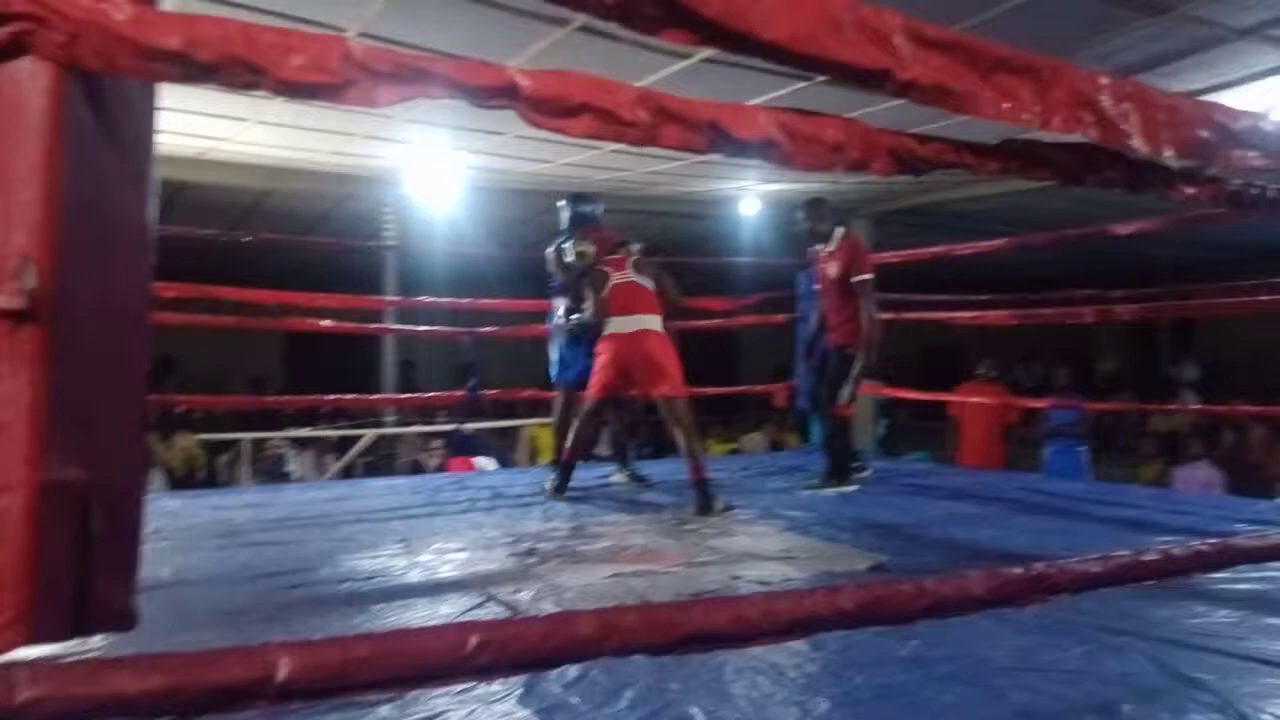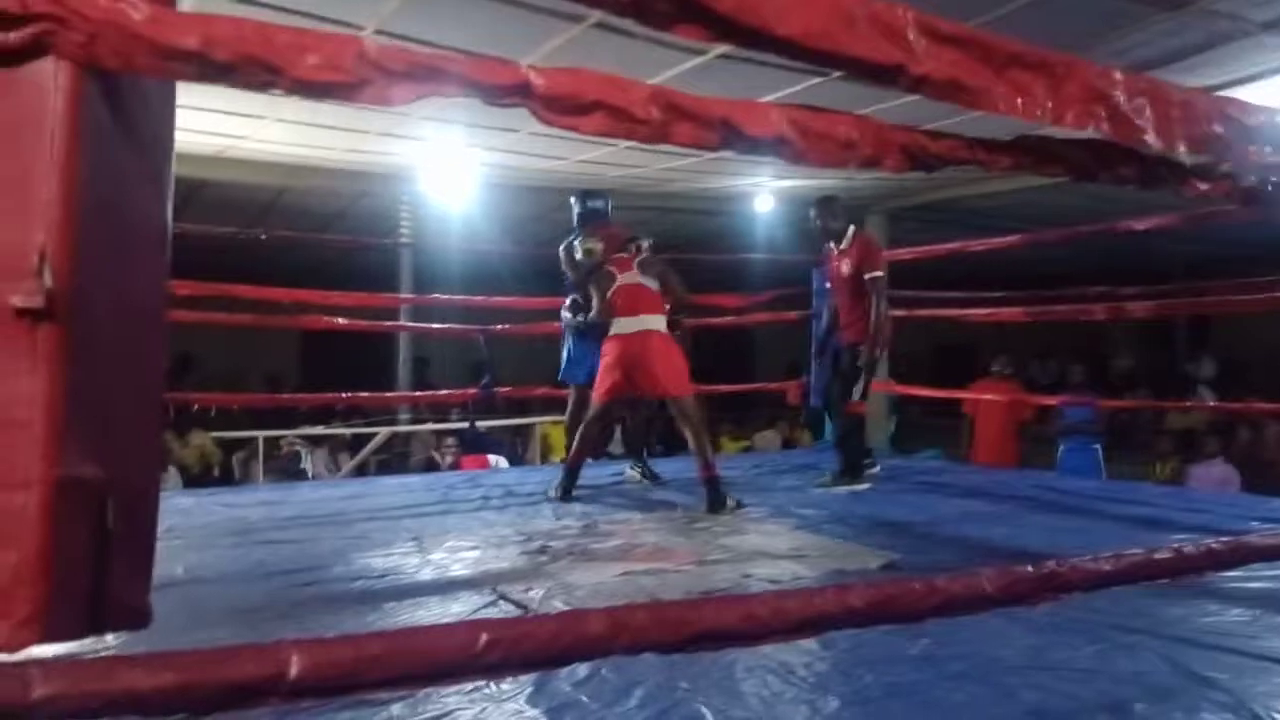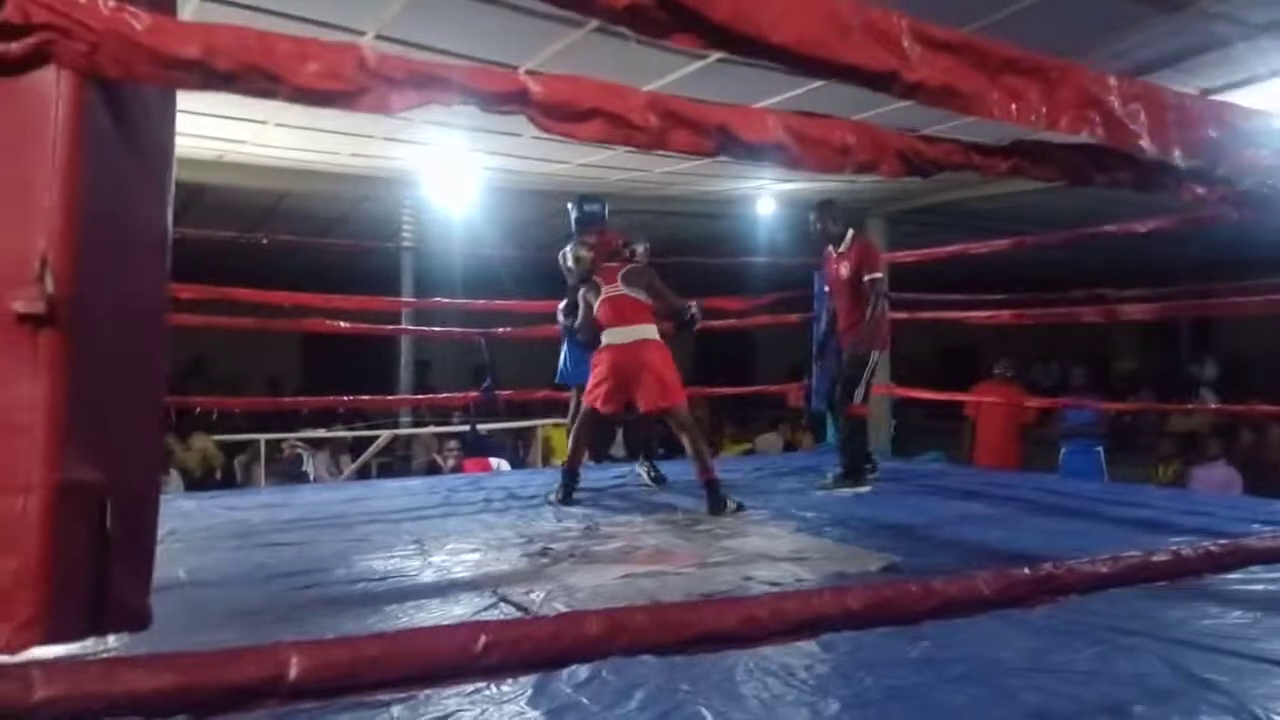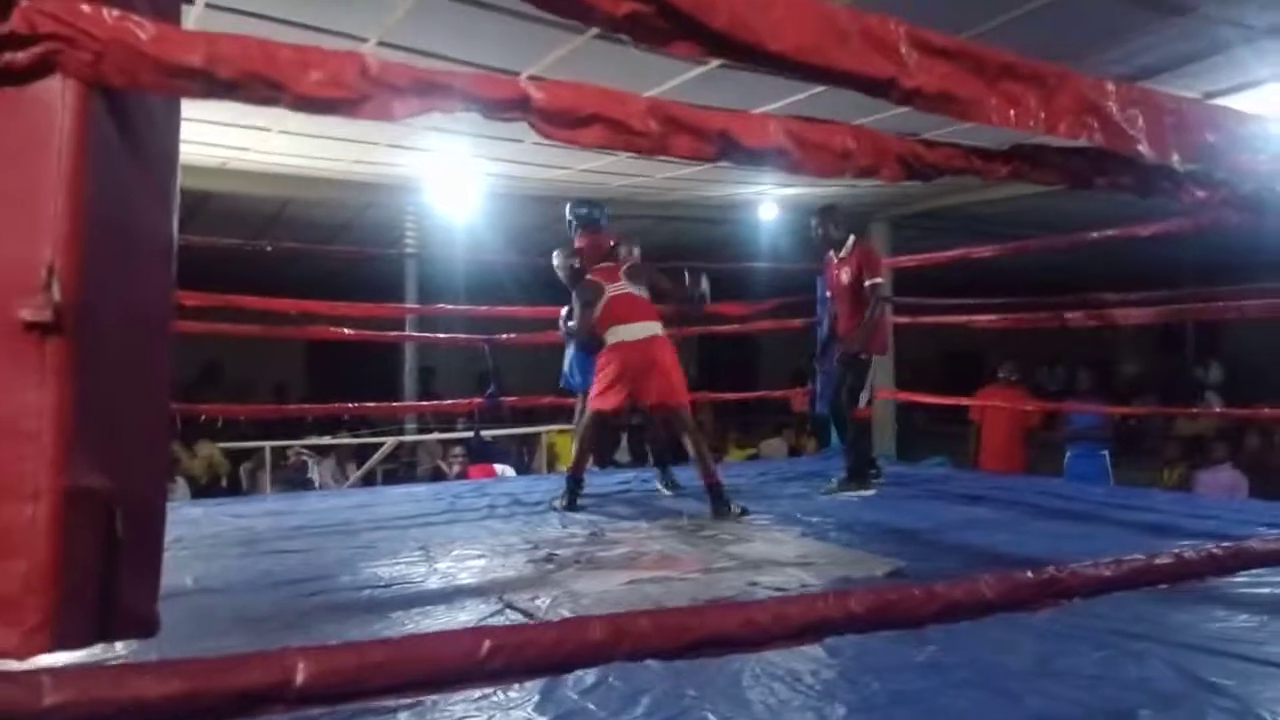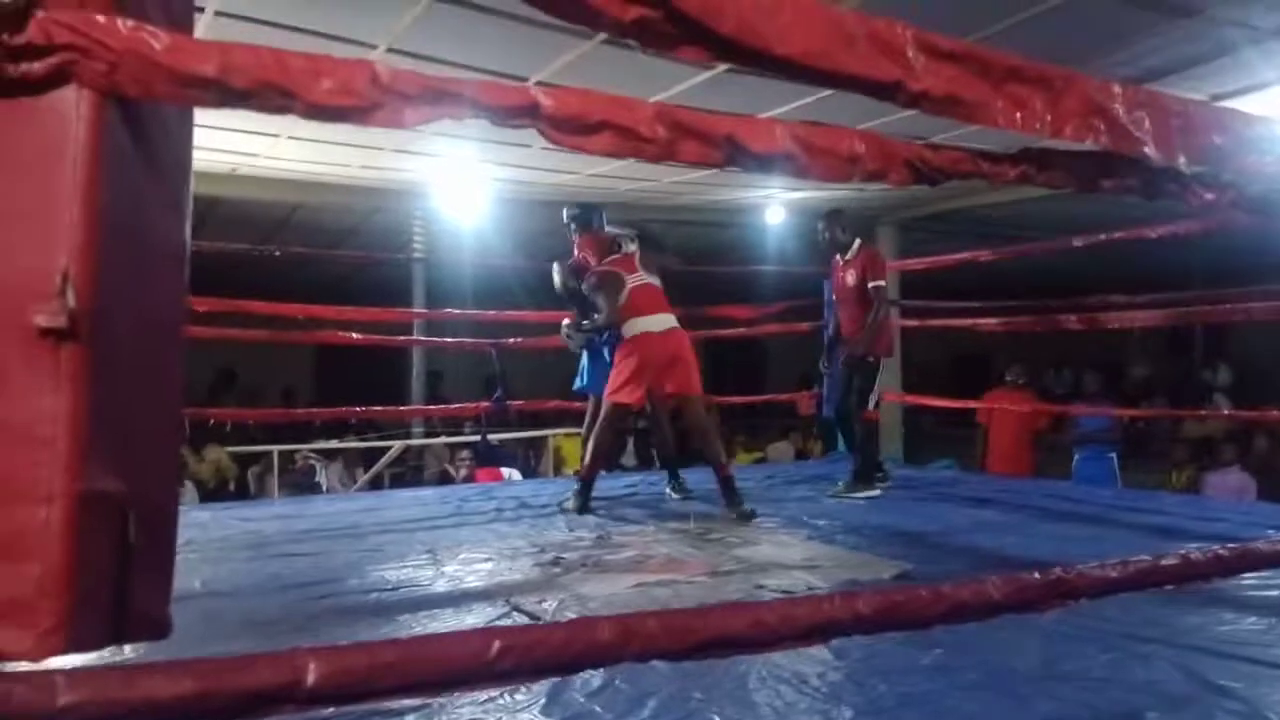
dt=0.1s
person 1, frame 1
left shoulder: (602, 246)
right shoulder: (556, 251)
right elbow: (570, 283)
left hip: (599, 331)
right hip: (571, 333)
right knee: (566, 399)
left ankle: (622, 464)
person 1, frame 2
right shoulder: (569, 249)
right elbow: (581, 282)
left wrist: (638, 251)
left hip: (613, 328)
right hip: (583, 330)
right knee: (579, 397)
left ankle: (637, 461)
person 1, frame 3
left shoulder: (616, 246)
right shoulder: (568, 253)
right elbow: (579, 280)
left wrist: (636, 255)
right hip: (582, 334)
right knee: (580, 400)
left ankle: (647, 461)
person 1, frame 4
left shoulder: (614, 251)
right shoulder: (565, 256)
right elbow: (572, 282)
left wrist: (630, 256)
right hip: (586, 338)
right knee: (586, 404)
left ankle: (663, 470)
person 1, frame 5
left shoulder: (617, 249)
right shoulder: (572, 265)
right hip: (600, 341)
left knee: (655, 405)
right knee: (596, 410)
left ankle: (673, 476)
person 2, frame 1
left shoulder: (853, 247)
right shoulder: (819, 252)
left elbow: (868, 300)
left wrist: (867, 348)
right wrist: (813, 339)
left hip: (852, 342)
right hip: (831, 339)
left knee: (834, 402)
right knee: (822, 400)
left ankle: (840, 473)
right ankle: (851, 462)
person 2, frame 2
left shoulder: (865, 244)
right shoulder: (832, 250)
left elbow: (879, 296)
left wrist: (873, 343)
right wrist: (824, 337)
left hip: (863, 338)
right hip: (843, 337)
left knee: (846, 399)
right knee: (833, 398)
left ankle: (852, 471)
right ankle: (862, 458)
person 2, frame 3
left shoulder: (863, 248)
right shoulder: (829, 255)
left elbow: (878, 298)
left wrist: (861, 341)
right wrist: (824, 340)
left hip: (865, 340)
right hip: (844, 340)
left knee: (849, 401)
right knee: (836, 401)
left ankle: (855, 474)
right ankle: (863, 462)
person 2, frame 4
left shoulder: (864, 253)
right shoulder: (830, 260)
left elbow: (878, 303)
left wrist: (856, 341)
right wrist: (825, 345)
left hip: (865, 345)
right hip: (845, 345)
left knee: (852, 405)
right knee: (839, 405)
left ankle: (858, 478)
right ankle: (866, 466)
person 2, frame 5
left shoulder: (869, 256)
right shoulder: (836, 263)
left elbow: (881, 306)
left wrist: (861, 345)
right wrist: (829, 349)
left hip: (871, 348)
right hip: (849, 349)
left knee: (861, 408)
right knee: (844, 410)
left ankle: (864, 479)
right ankle: (873, 470)
person 3, frame 1
left shoulder: (593, 276)
right shoulder: (643, 264)
left elbow: (596, 315)
right elbow: (673, 299)
left wrist: (577, 319)
left hip: (614, 344)
right hip: (651, 340)
left knee: (589, 413)
right knee: (681, 420)
left ankle: (560, 481)
right ankle: (704, 495)
person 3, frame 2
left shoulder: (598, 274)
right shoulder: (650, 263)
left elbow: (602, 314)
right elbow: (681, 298)
right wrist: (662, 310)
left hip: (619, 344)
right hip: (655, 341)
left knee: (595, 417)
right knee: (690, 416)
left ankle: (565, 483)
right ankle: (714, 492)
person 3, frame 3
left shoulder: (588, 286)
right shoulder: (638, 273)
left elbow: (585, 330)
right elbow: (678, 307)
right wrist: (690, 311)
left hip: (612, 355)
right hip: (649, 350)
left knee: (586, 419)
right knee: (686, 424)
left ankle: (565, 488)
right ankle: (714, 496)
person 3, frame 4
left shoulder: (584, 286)
right shoulder: (636, 269)
left elbow: (583, 332)
right elbow: (678, 295)
left wrist: (571, 324)
right wrist: (695, 292)
left hip: (618, 353)
right hip: (655, 347)
left knee: (590, 423)
right knee: (686, 425)
left ankle: (570, 493)
right ankle: (718, 499)
person 3, frame 5
left shoulder: (597, 278)
right shoulder: (636, 257)
left elbow: (609, 317)
left wrist: (584, 326)
left hip: (642, 344)
right hip: (675, 339)
left knee: (609, 421)
right knee: (699, 418)
left ankle: (582, 495)
right ankle: (732, 495)
